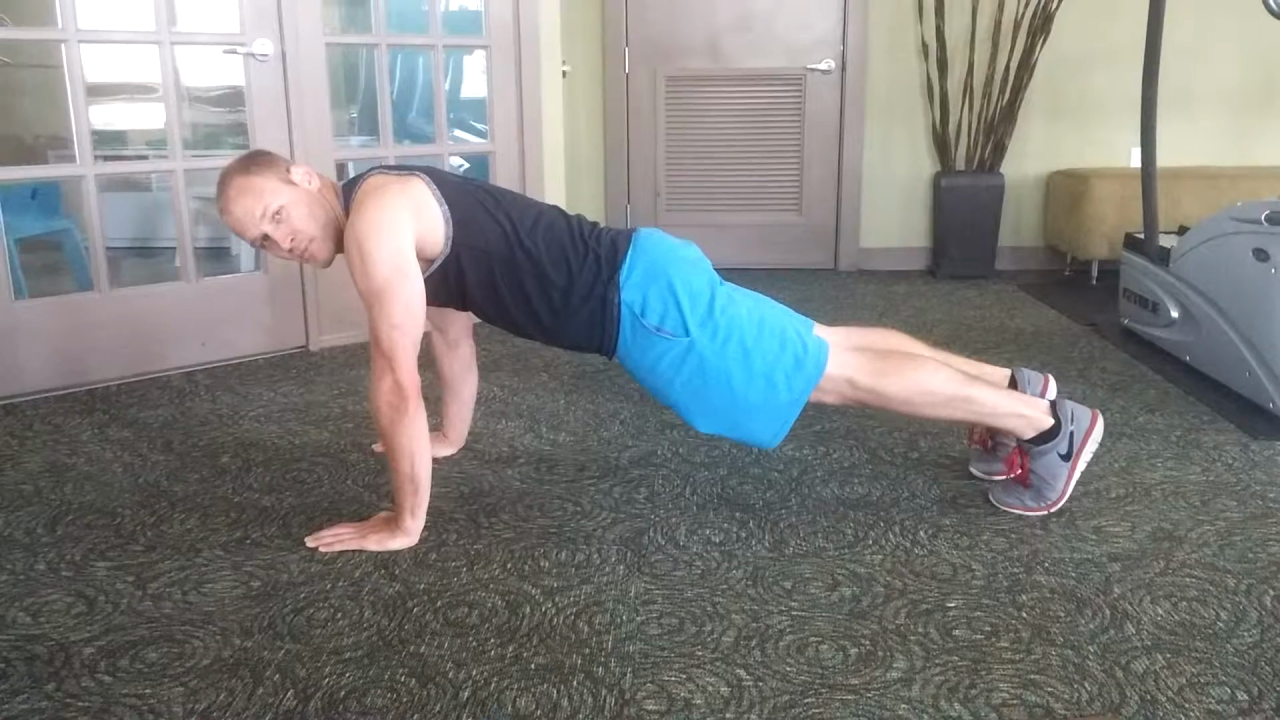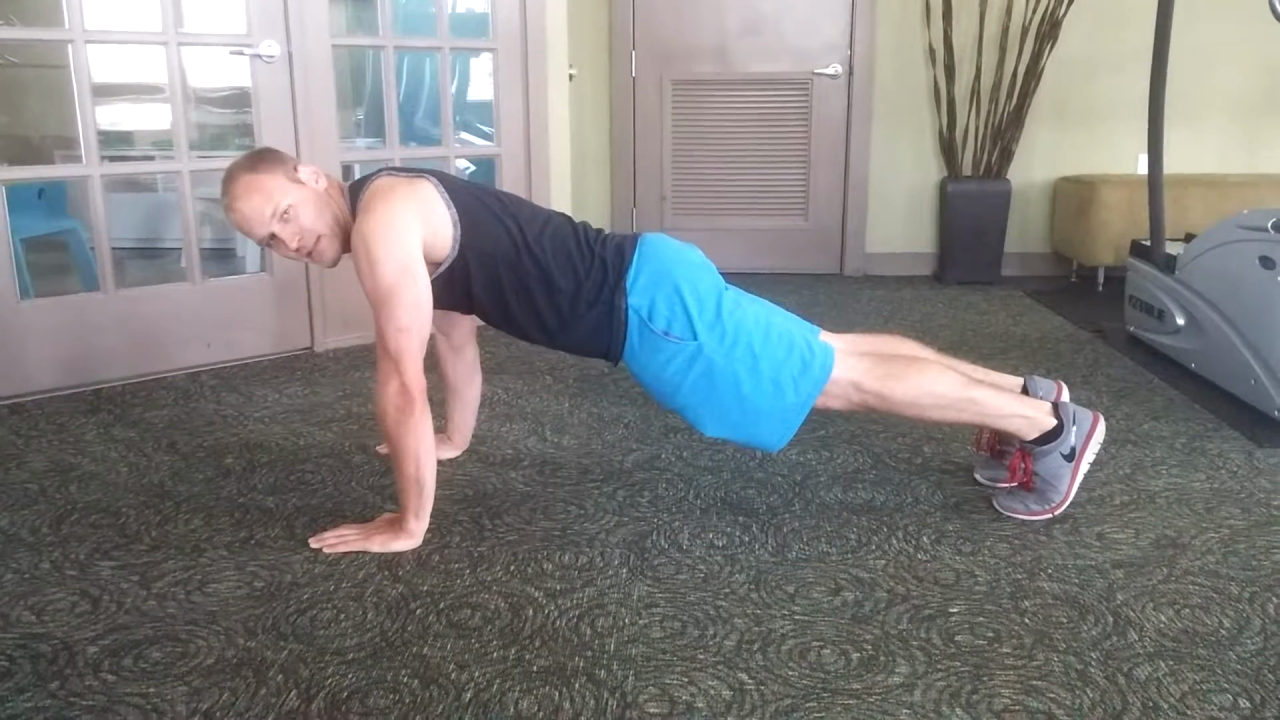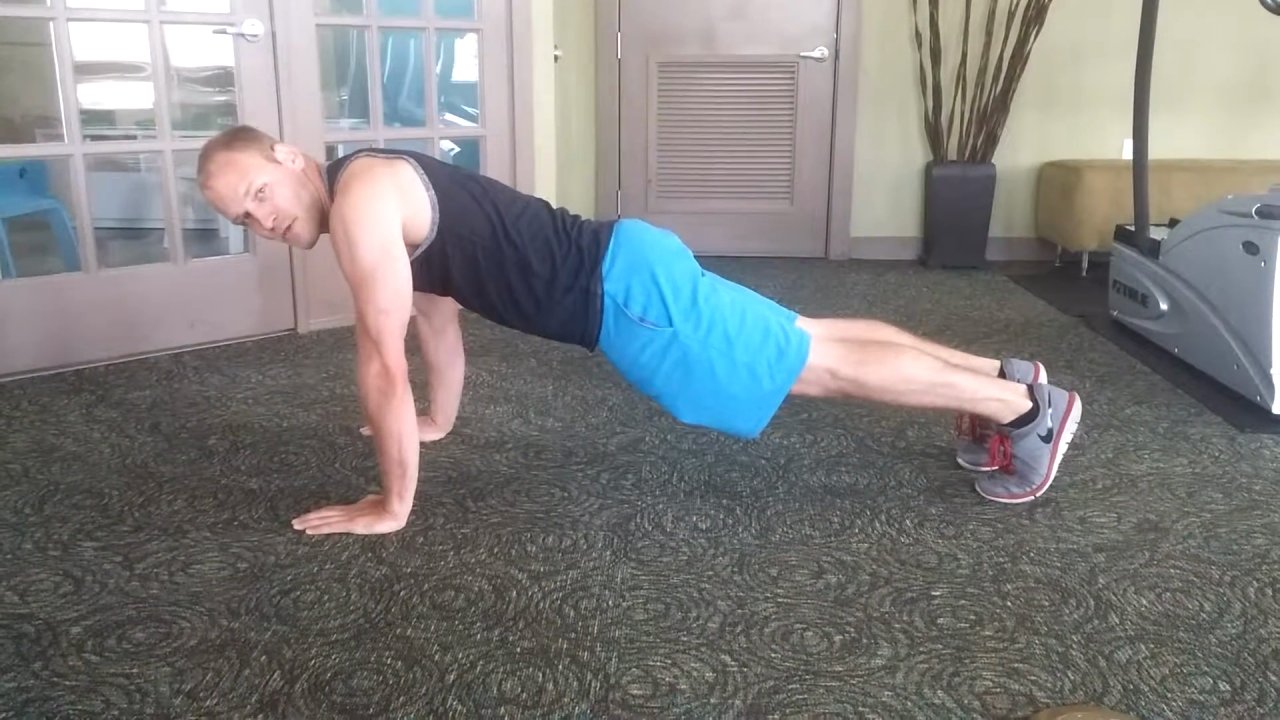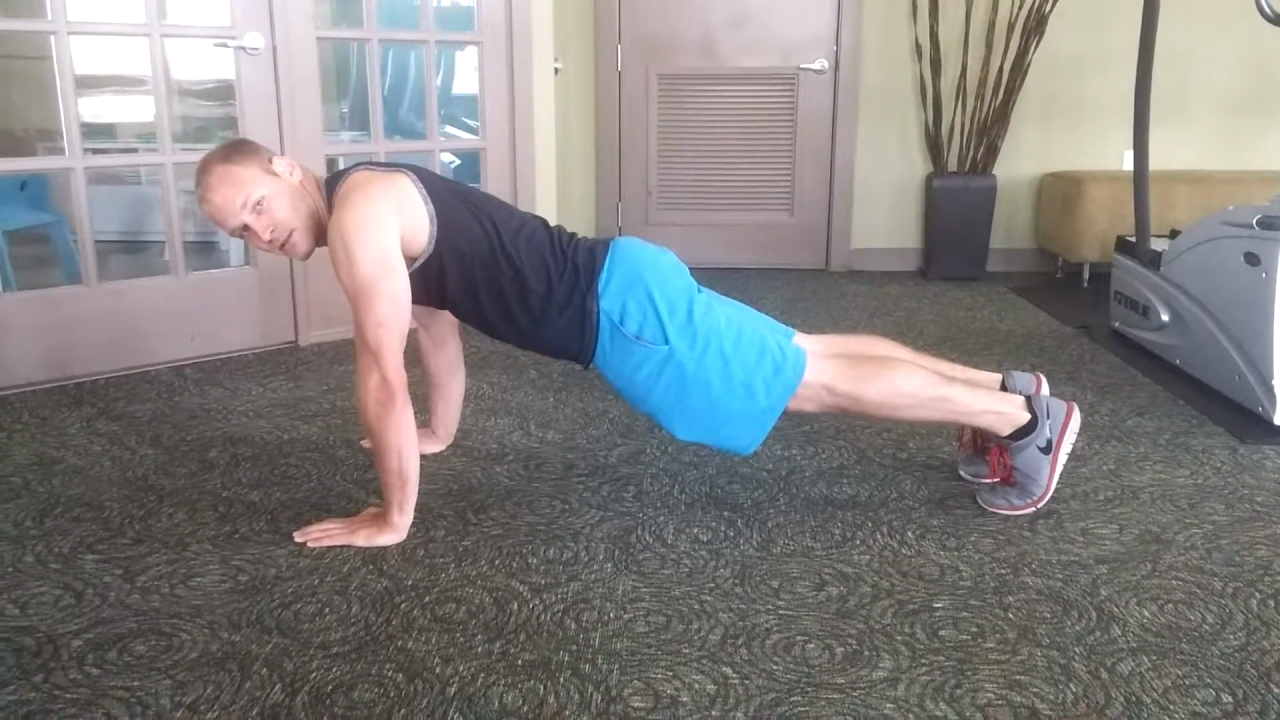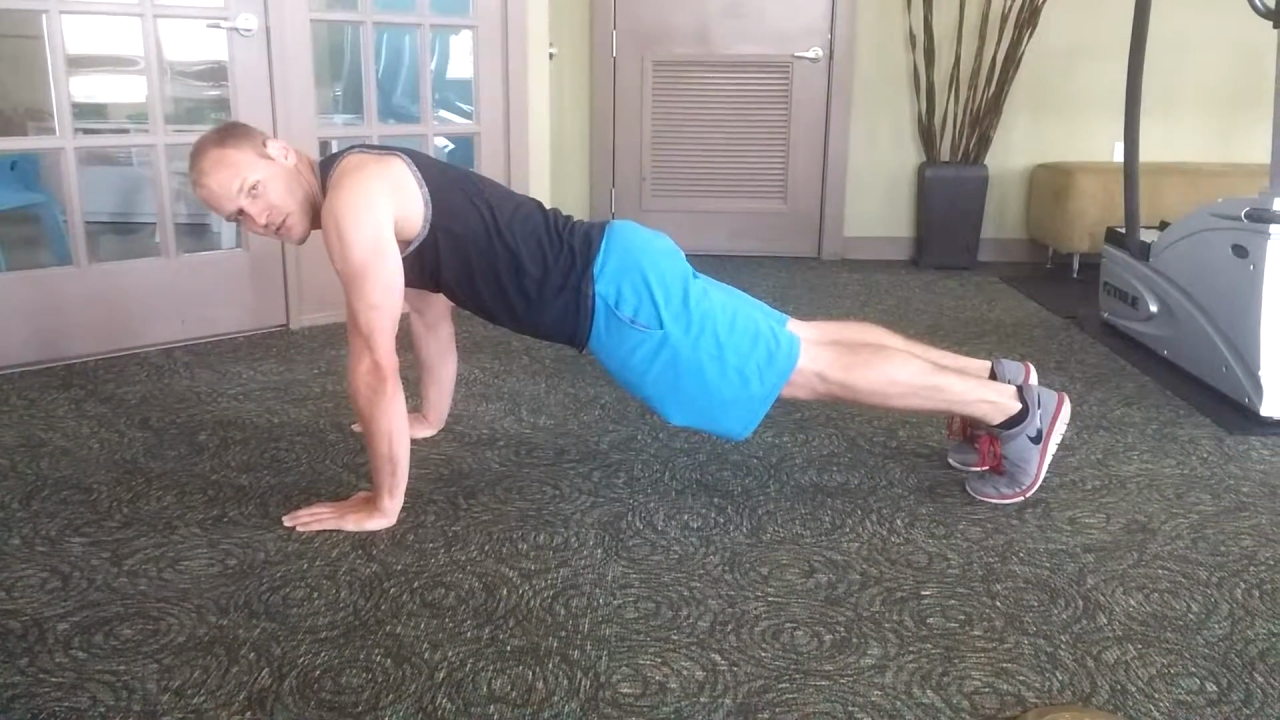
dt=1s
person 1, frame 1
left shoulder: (372, 218)
right shoulder: (398, 212)
left elbow: (394, 378)
right elbow: (450, 328)
left wrist: (405, 520)
right wrist: (449, 435)
left hip: (640, 299)
right hip: (636, 282)
left knee: (837, 373)
right knee: (823, 350)
left ankle: (1048, 425)
right ankle: (1013, 387)
person 1, frame 2
left shoulder: (381, 217)
right shoulder: (402, 214)
left elbow: (400, 380)
right elbow: (455, 330)
left wrist: (409, 522)
right wrist: (454, 437)
left hip: (649, 303)
right hip: (642, 289)
left knee: (840, 379)
right knee: (829, 355)
left ankle: (1051, 423)
right ankle: (1025, 394)
person 1, frame 3
left shoulder: (357, 198)
right shoulder: (379, 195)
left elbow: (382, 364)
right elbow: (437, 310)
left wrist: (392, 506)
right wrist: (438, 419)
left hip: (625, 288)
right hip: (618, 274)
left knee: (817, 365)
right knee: (804, 342)
left ankle: (1028, 407)
right ankle: (1002, 379)
person 1, frame 4
left shoulder: (357, 213)
right shoulder: (378, 207)
left elbow: (382, 377)
right elbow: (439, 320)
left wrist: (394, 517)
right wrist: (439, 432)
left hip: (619, 307)
right hip: (616, 290)
left knee: (812, 382)
right knee: (803, 357)
left ankle: (1024, 417)
right ankle: (1003, 388)
person 1, frame 5
left shoulder: (352, 196)
right shoulder: (373, 189)
left elbow: (374, 362)
right elbow: (431, 304)
left wrist: (384, 502)
right wrist: (430, 418)
left hip: (615, 292)
right hip: (612, 273)
left knee: (807, 370)
right knee: (797, 344)
left ankle: (1017, 410)
right ankle: (993, 377)
